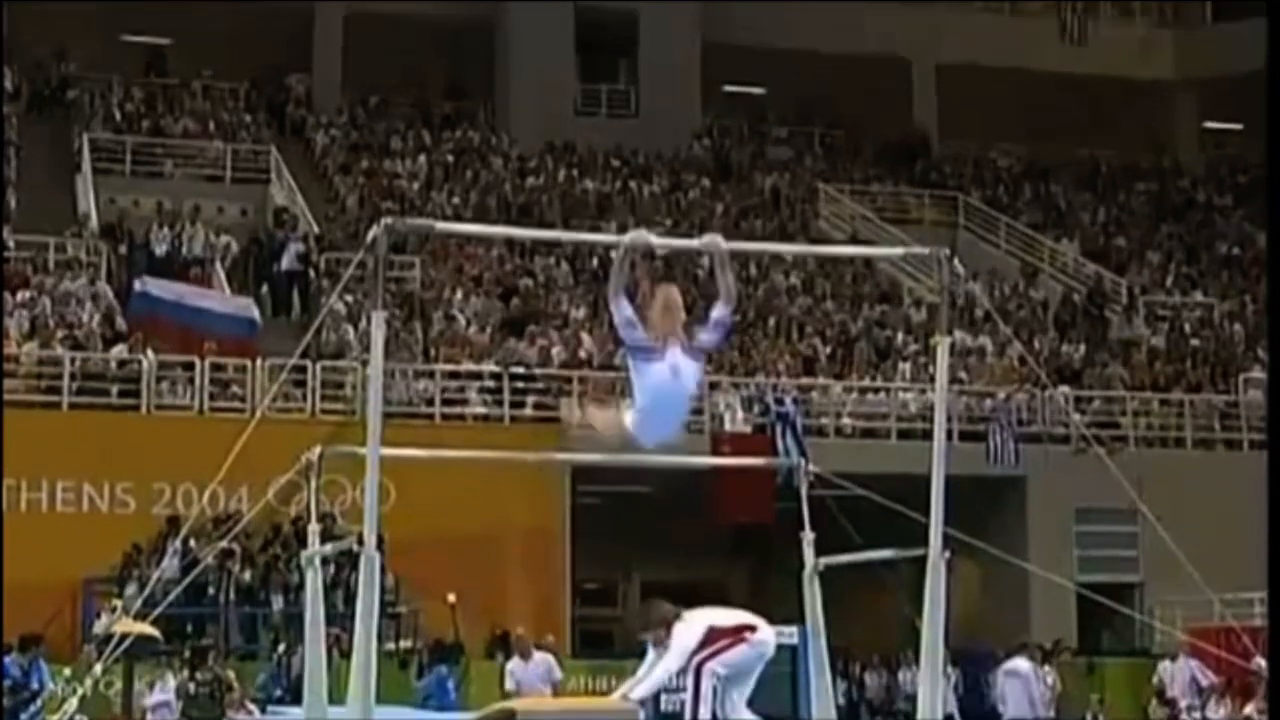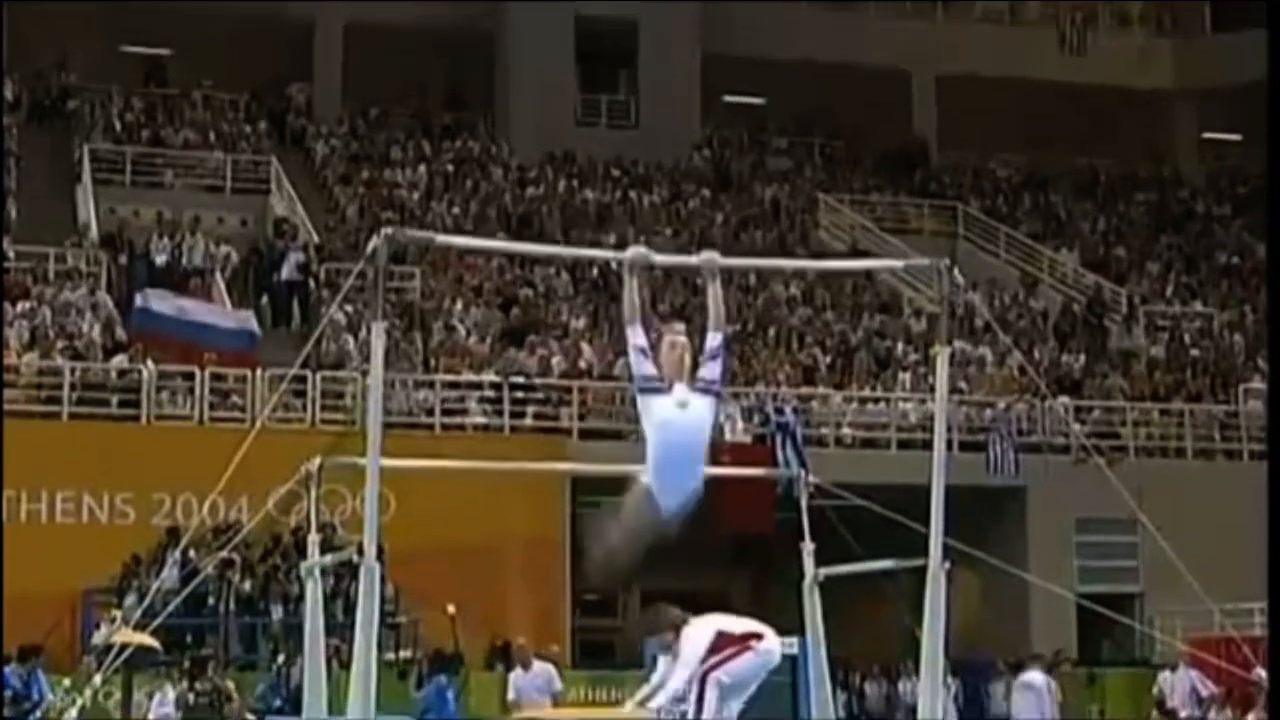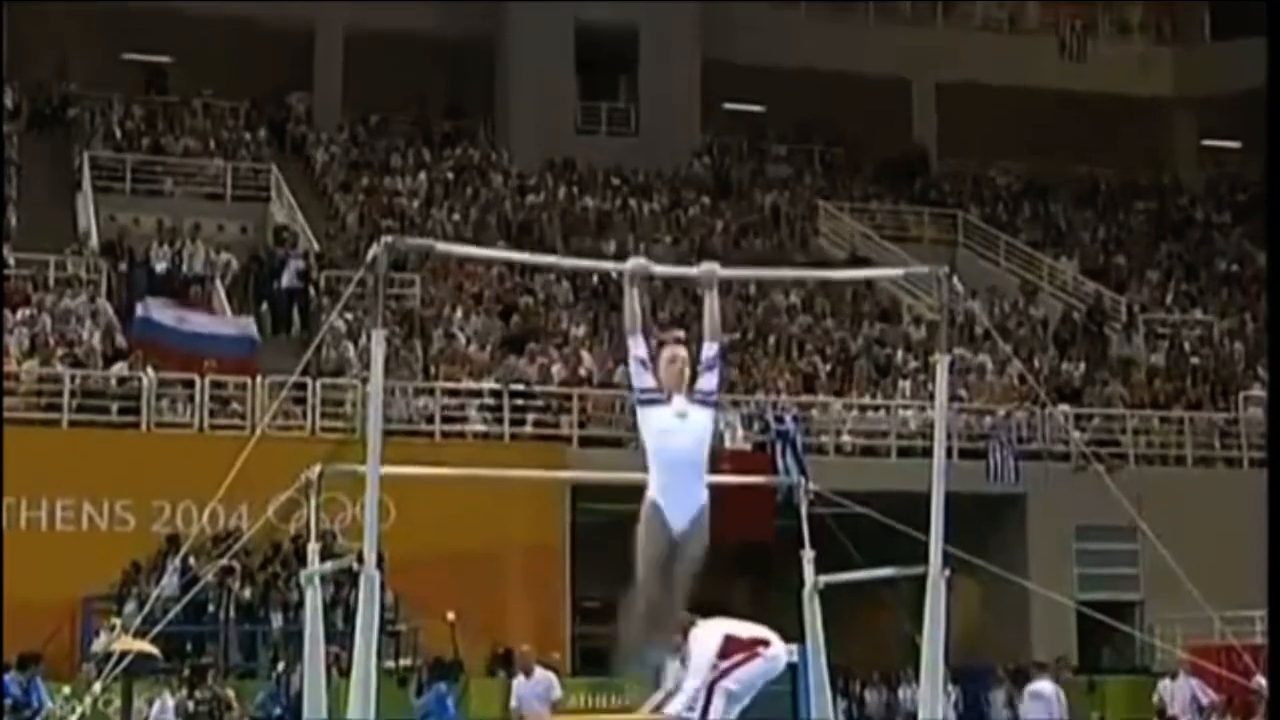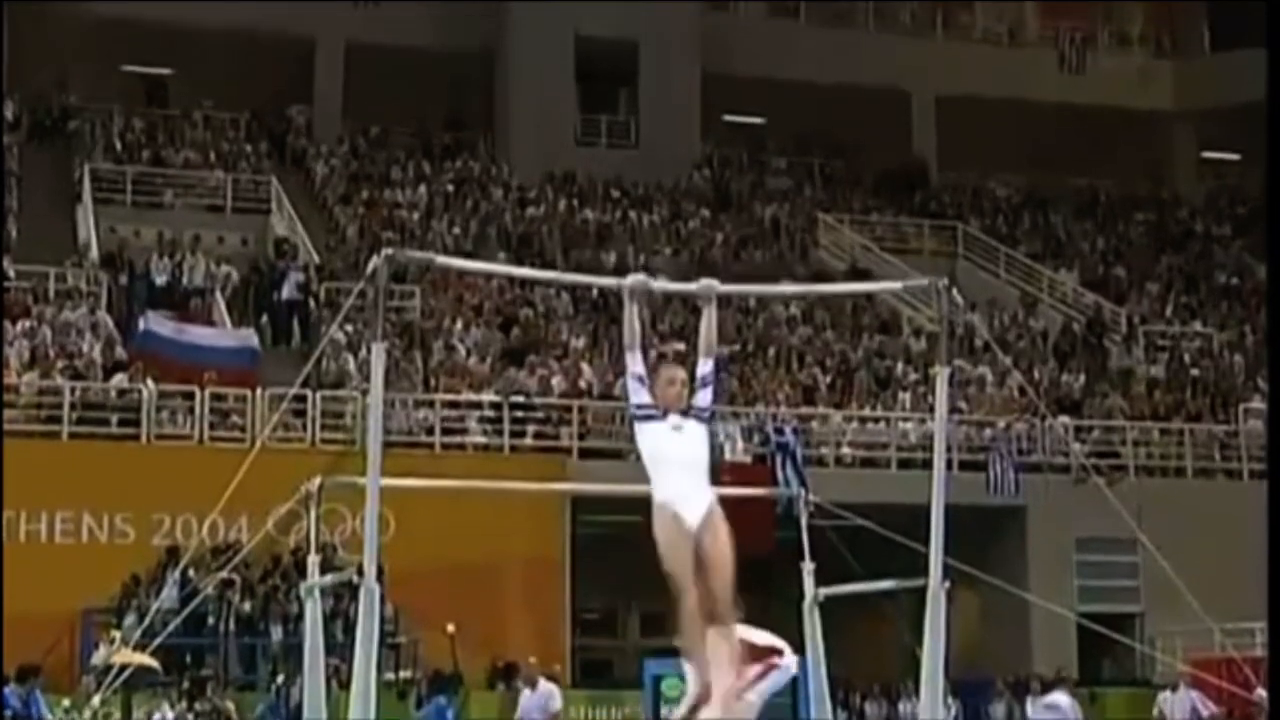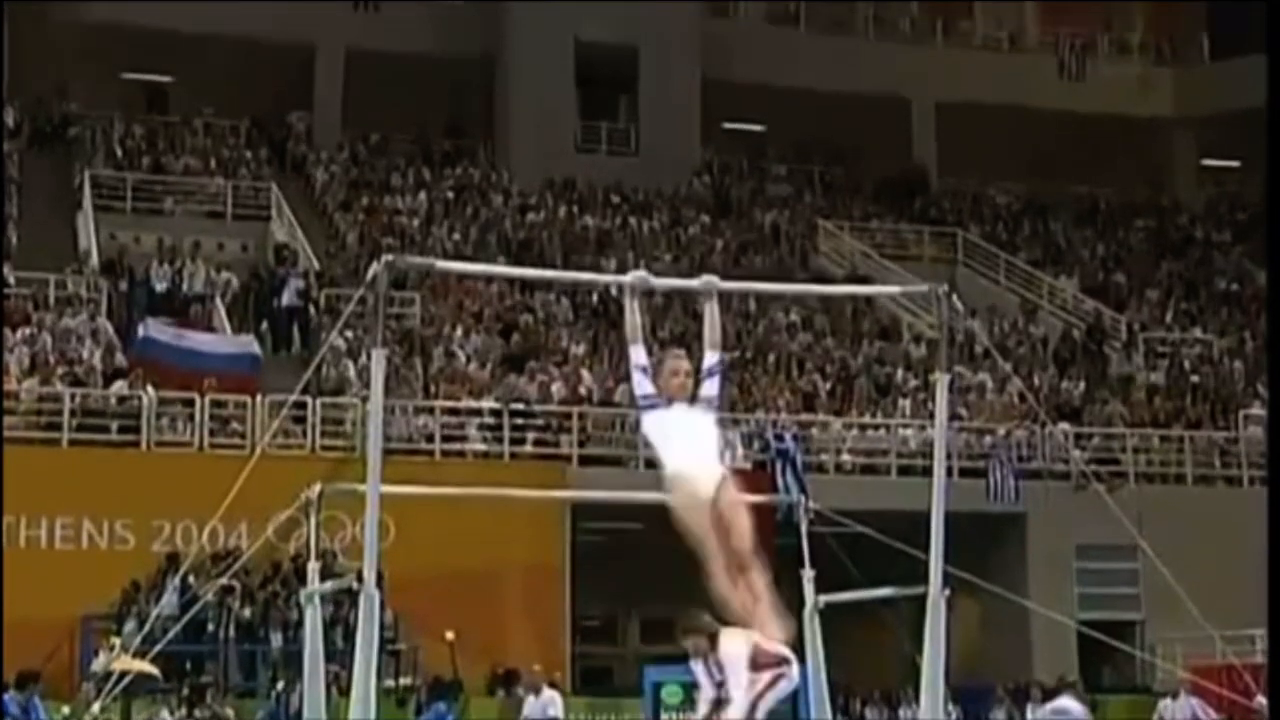
dt=0.1s
person 1, frame 1
left shoulder: (696, 350)
right shoulder: (641, 347)
left elbow: (726, 305)
right elbow: (616, 296)
left wrist: (722, 260)
right wrist: (626, 251)
left hip: (669, 431)
right hip: (637, 430)
person 1, frame 2
left shoulder: (704, 388)
right shoulder: (649, 385)
left elbow: (716, 332)
right elbow: (633, 327)
left wrist: (713, 278)
right wrist: (631, 272)
left hip: (688, 494)
right hip: (653, 492)
right knee: (617, 545)
right ankle: (602, 552)
person 1, frame 3
left shoulder: (704, 397)
right shoulder: (647, 397)
left elbow: (712, 342)
right elbow: (634, 338)
left wrist: (710, 288)
right wrist: (632, 284)
left hip: (696, 509)
right hip: (659, 506)
left knee: (676, 595)
right knee: (646, 595)
right ankle: (630, 664)
person 1, frame 4
left shoulder: (698, 416)
right shoulder: (646, 415)
left elbow: (706, 360)
right elbow: (633, 355)
left wrist: (709, 305)
right wrist: (631, 300)
left hip: (707, 510)
right hip: (668, 507)
left knee: (721, 609)
right knee: (688, 596)
right ankle: (702, 680)
person 1, frame 5
left shoulder: (705, 406)
right shoulder: (651, 409)
left elbow: (712, 357)
right elbow: (636, 349)
left wrist: (711, 298)
right wrist: (631, 296)
left hip: (721, 480)
right hip: (684, 480)
left knee: (747, 556)
right knee: (714, 557)
left ankle: (770, 627)
right ankle: (745, 618)
